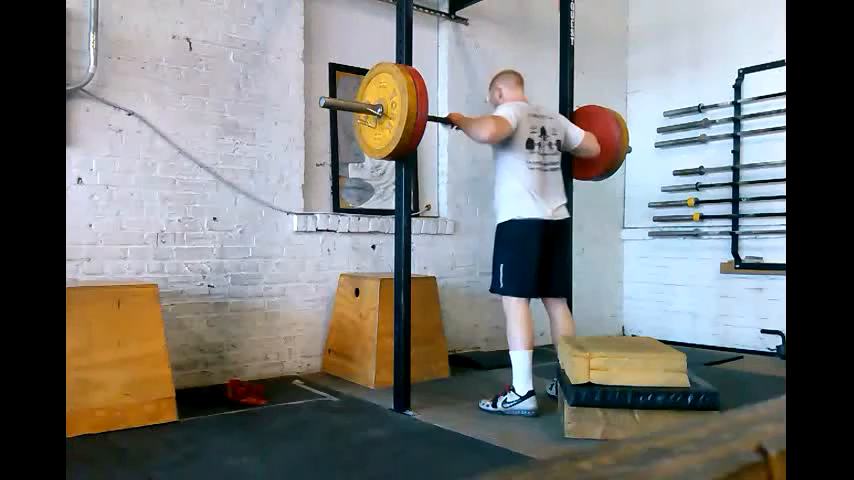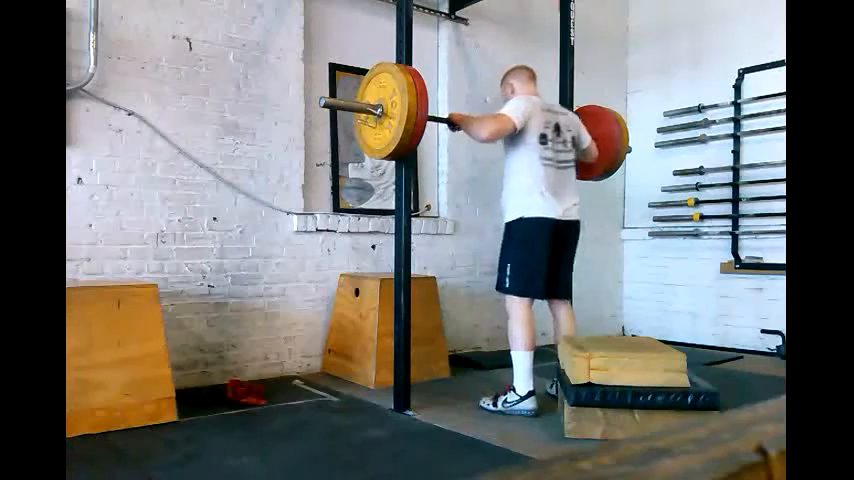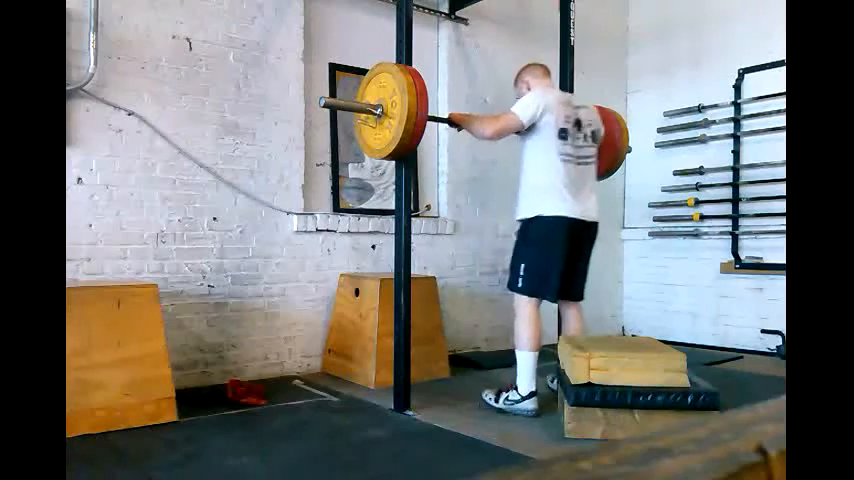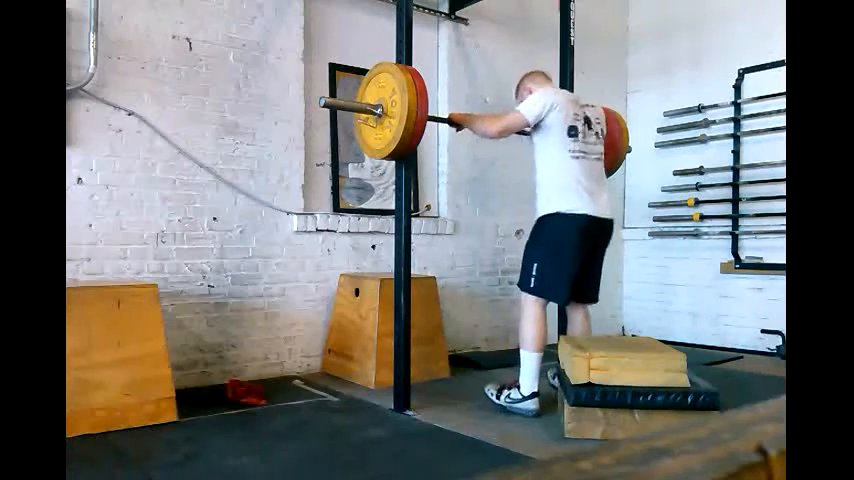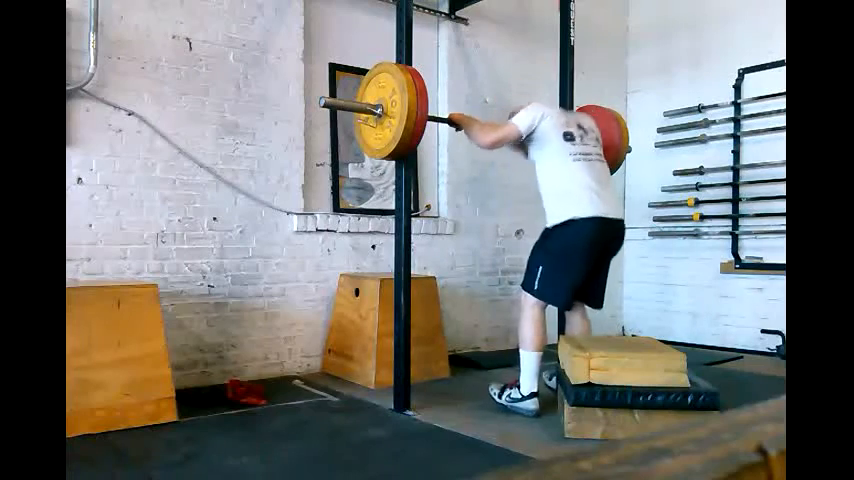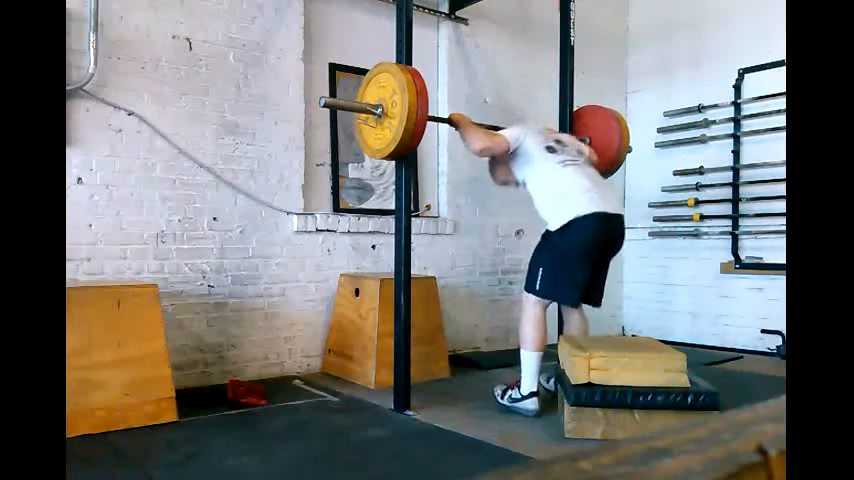
dt=0.2s
person 1, frame 1
left shoulder: (511, 111)
right shoulder: (554, 118)
left elbow: (487, 132)
right elbow: (593, 148)
left wrist: (459, 120)
left hip: (522, 221)
right hip: (557, 221)
left knee: (515, 302)
right knee: (556, 302)
left ankle: (522, 393)
person 1, frame 2
left shoulder: (524, 104)
right shoulder: (568, 115)
left elbow: (488, 131)
right elbow: (591, 155)
left wrist: (459, 119)
left hip: (531, 220)
right hip: (567, 220)
left knee: (518, 302)
right knee: (560, 301)
left ankle: (522, 393)
person 1, frame 3
left shoulder: (541, 98)
right shoulder: (588, 111)
left elbow: (492, 129)
left wrist: (460, 118)
left hip: (549, 218)
right hip: (585, 219)
left knee: (526, 301)
right knee: (570, 302)
left ankle: (524, 393)
person 1, frame 4
left shoulder: (547, 97)
right shoulder: (592, 111)
left elbow: (495, 128)
left wrist: (462, 118)
left hip: (564, 217)
right hip: (600, 219)
left knee: (533, 299)
right knee: (577, 303)
left ankle: (525, 391)
person 1, frame 5
left shoulder: (538, 113)
right shoulder: (582, 121)
left elbow: (489, 138)
left wrist: (463, 120)
left hip: (577, 223)
right hip: (612, 223)
left knee: (532, 301)
right knee: (575, 304)
left ankle: (525, 392)
person 1, frame 6
left shoulder: (517, 137)
right shoulder: (556, 139)
left elbow: (480, 145)
right elbow: (593, 157)
left wrist: (460, 122)
left hip: (578, 224)
right hip: (611, 222)
left knee: (534, 302)
right knee: (571, 303)
left ankle: (526, 392)
